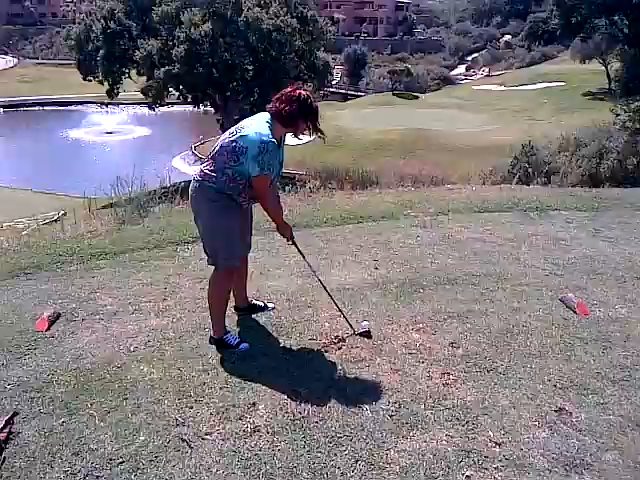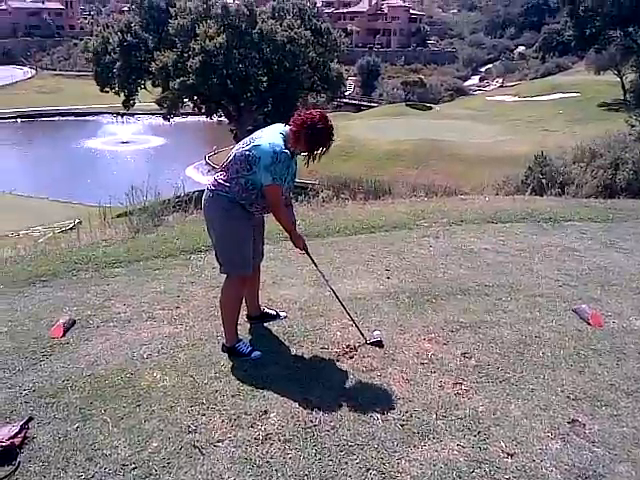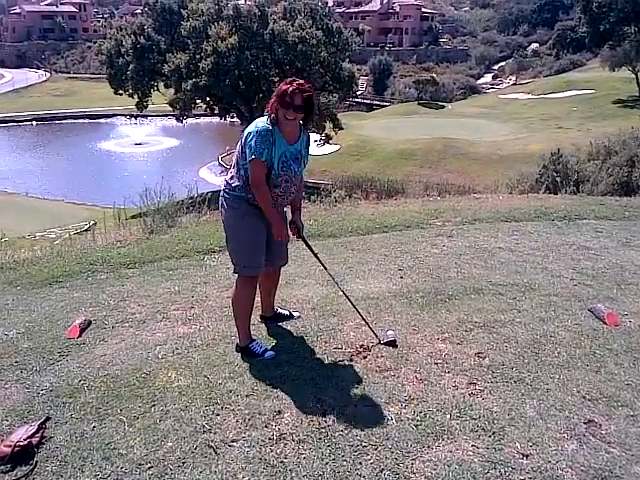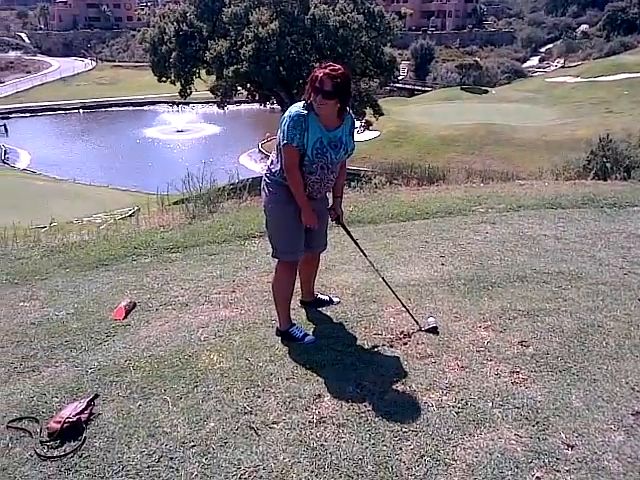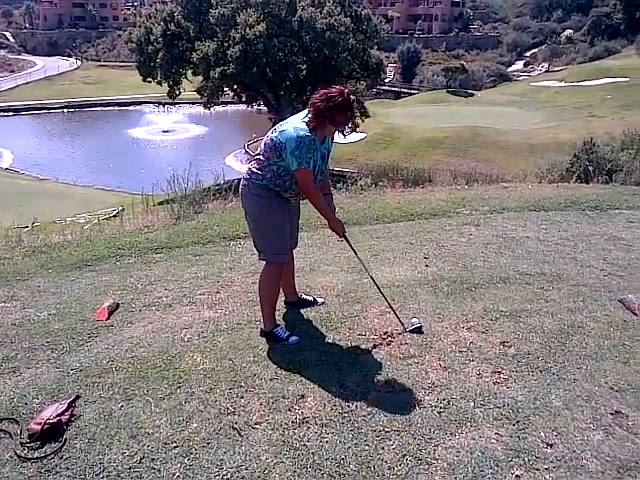
dt=1s
person 1, frame 1
left shoulder: (269, 123)
right shoulder: (262, 141)
left elbow: (269, 181)
right elbow: (262, 192)
left wrist: (278, 208)
right wrist: (281, 223)
left hip: (234, 195)
right hip: (213, 197)
left knee: (241, 253)
right knee: (226, 264)
left ankle: (242, 303)
right ankle: (218, 333)
person 1, frame 2
left shoulder: (285, 134)
right shoulder: (275, 152)
left elbow: (283, 189)
right elbow: (275, 203)
left wrist: (291, 214)
right wrist: (294, 234)
left hip: (247, 204)
right hip: (226, 206)
left knee: (253, 262)
right knee: (238, 273)
left ankle: (255, 311)
right ankle: (231, 341)
person 1, frame 3
left shoulder: (302, 135)
right shoulder: (261, 132)
left elbow: (297, 177)
right elbow: (257, 183)
left wrist: (296, 214)
right wrist: (276, 222)
left hip: (272, 207)
right hip: (242, 206)
left knee: (274, 264)
right knee: (249, 273)
left ankle: (268, 312)
right ankle: (244, 341)
person 1, frame 4
left shoulder: (347, 120)
right shoulder: (297, 117)
left elbow: (341, 163)
right elbow: (291, 168)
left wrist: (337, 200)
right wrist: (305, 209)
left hip: (316, 194)
right hip: (284, 192)
left knee: (313, 250)
right knee: (289, 258)
left ankle: (309, 297)
right ankle: (284, 325)
person 1, frame 5
left shoulder: (321, 128)
right shoulder: (301, 136)
left elbow: (320, 167)
right elbow: (308, 187)
left wrist: (328, 196)
right wrist: (331, 219)
left hip: (284, 192)
right hip: (263, 193)
left knee: (287, 249)
right knee: (275, 258)
left ankle: (292, 297)
right ankle: (269, 325)
